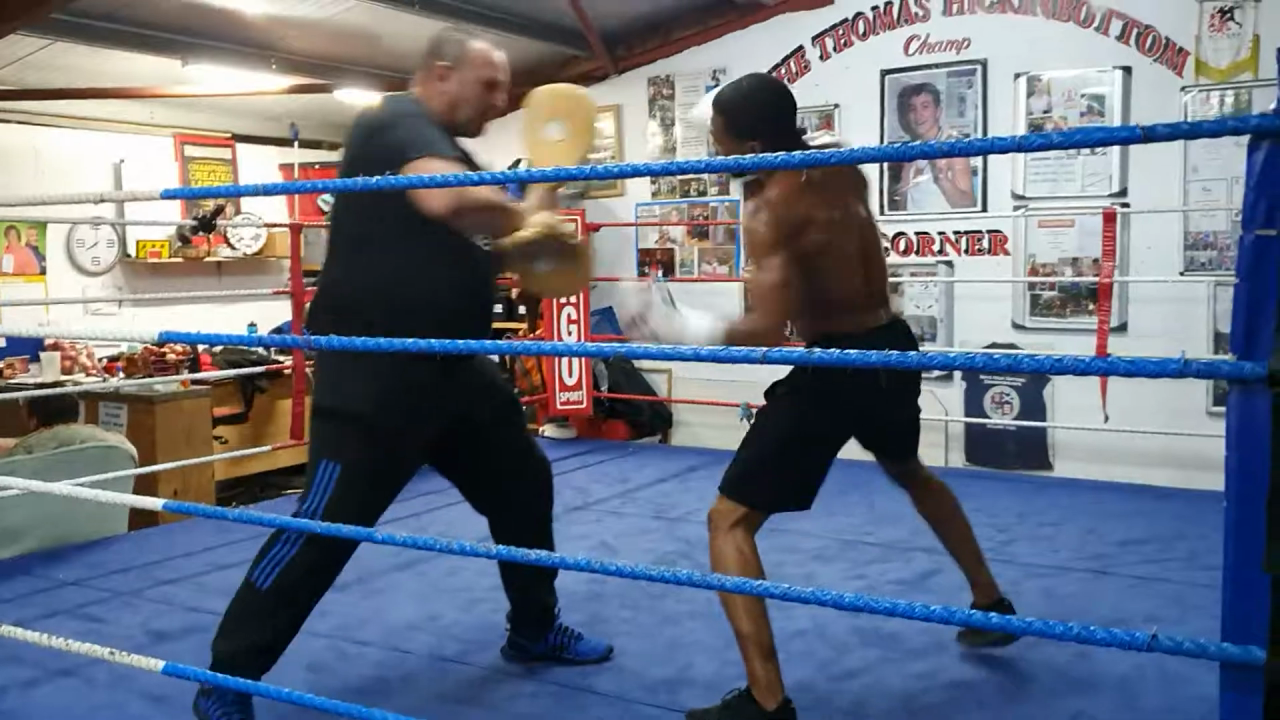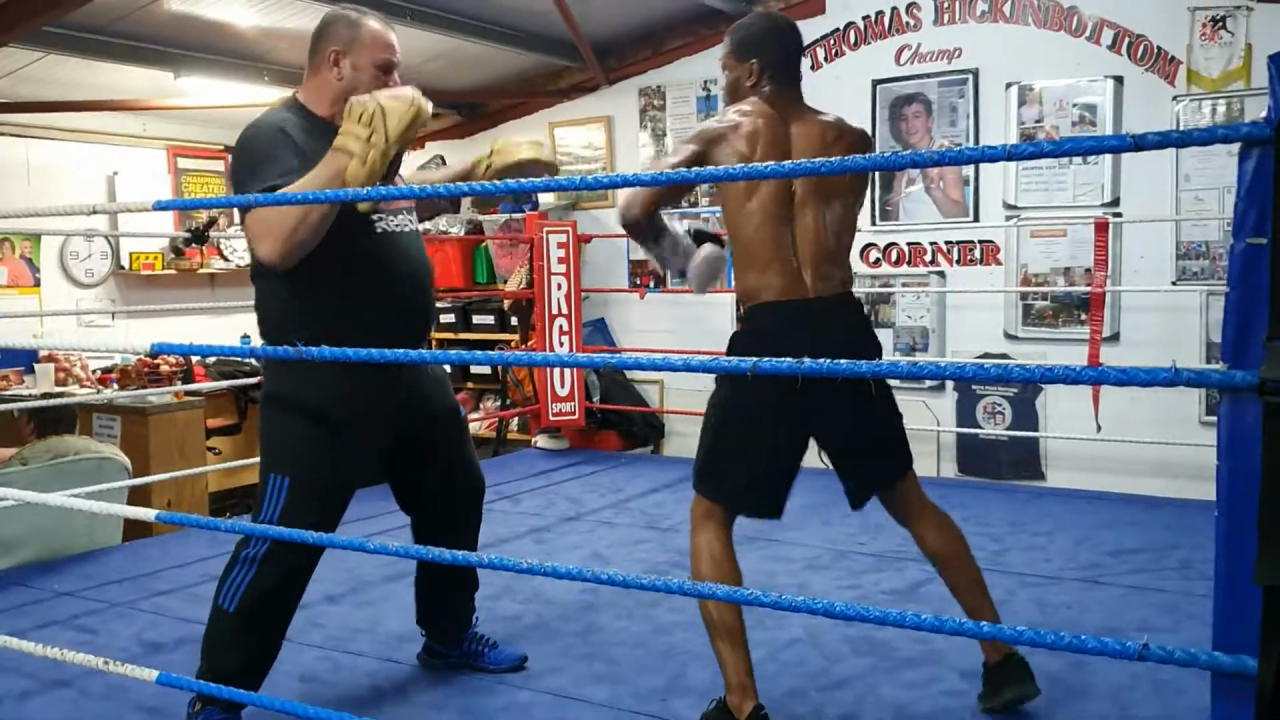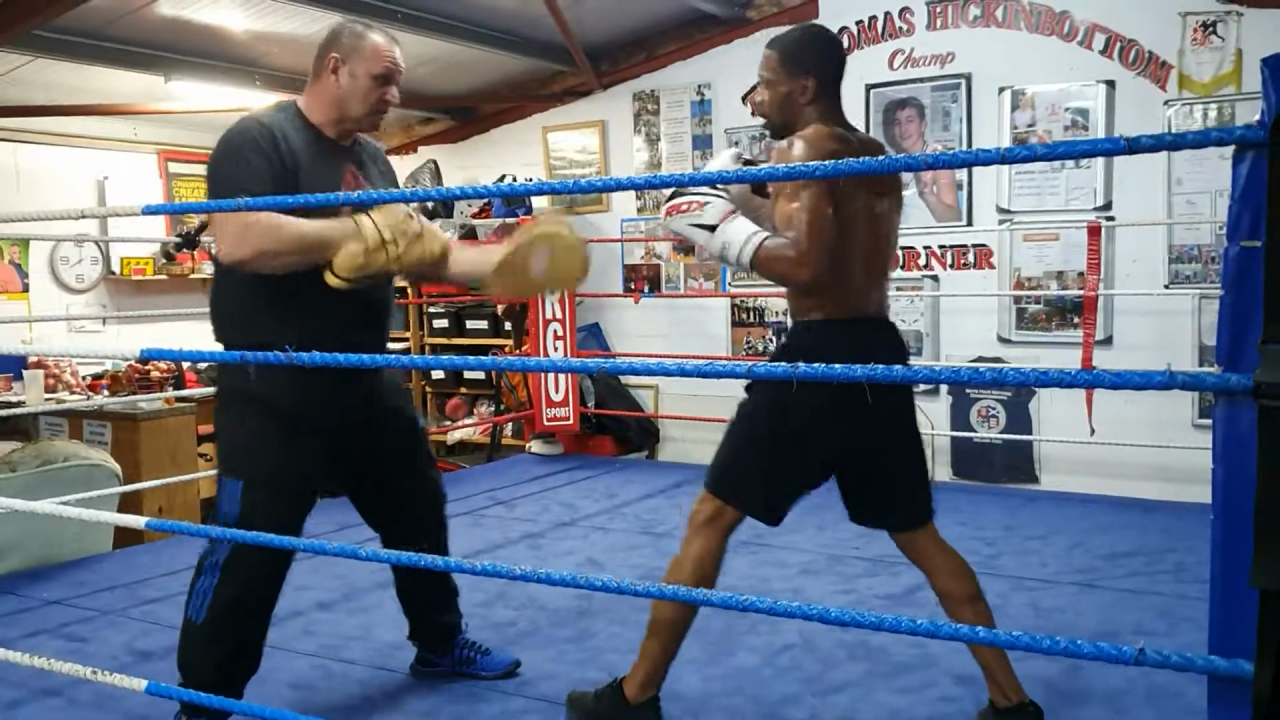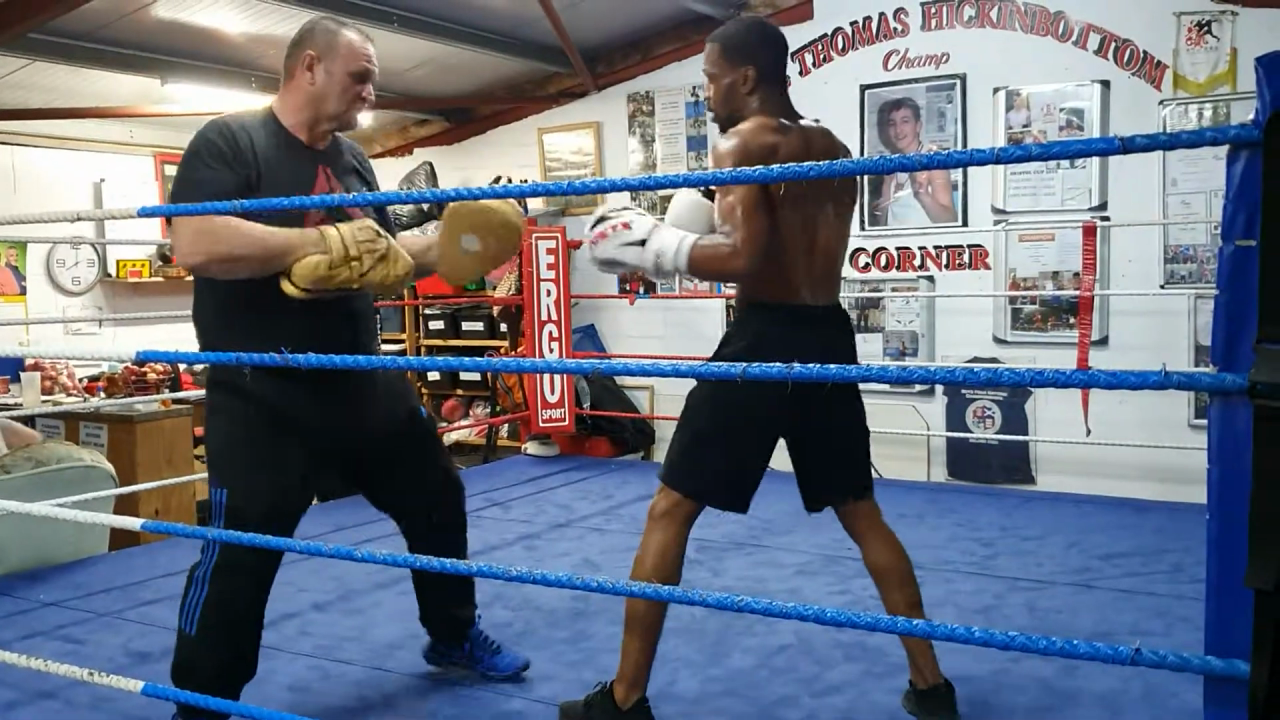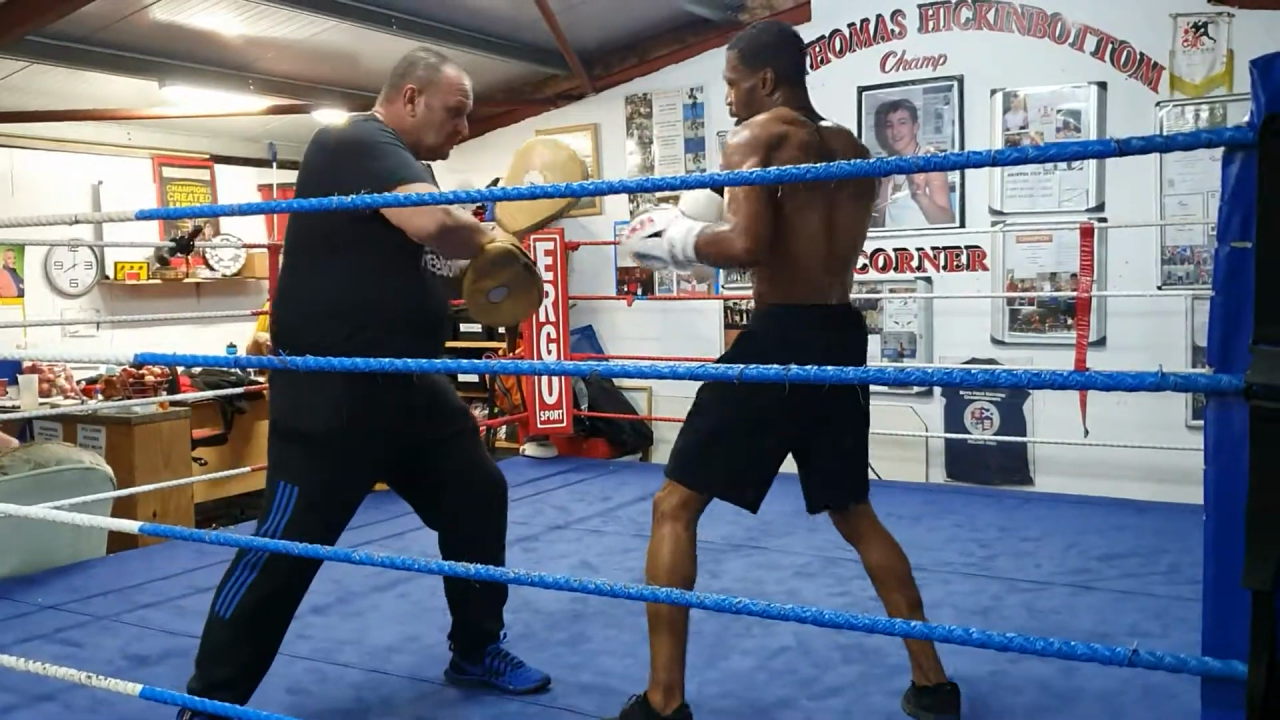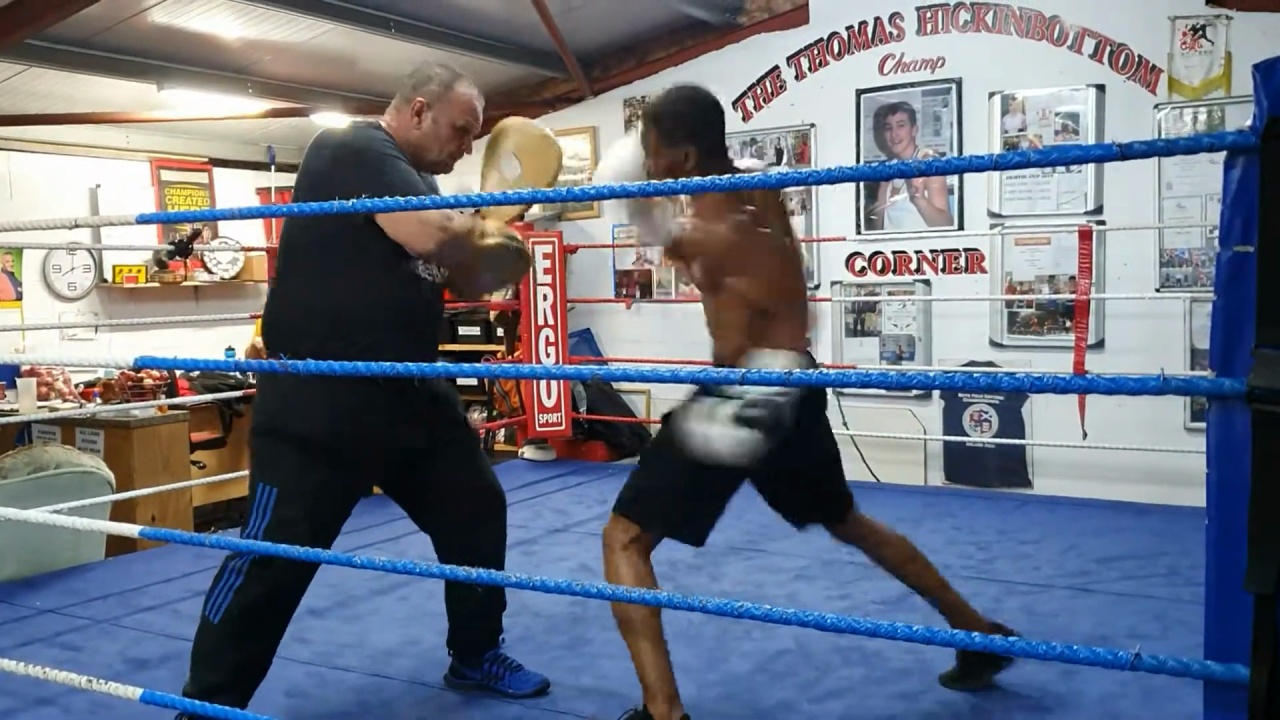
dt=0.5s
person 1, frame 1
left shoulder: (460, 158)
right shoulder: (402, 122)
right elbow: (444, 198)
left wrist: (543, 204)
right wrist: (517, 212)
left hip: (458, 366)
right hip: (374, 371)
left knee: (525, 486)
right knee: (326, 527)
left ankle: (535, 629)
person 1, frame 2
left shoulder: (369, 127)
right shoulder: (273, 137)
right elbow: (275, 242)
left wrist: (478, 170)
right wrist: (353, 155)
left hip: (407, 369)
right hip: (321, 382)
left knee: (455, 498)
right knee: (282, 541)
left ankle: (448, 636)
person 1, frame 3
left shoulder: (372, 160)
right shoulder: (259, 137)
left elbow: (420, 256)
right elbow: (235, 240)
left wrist: (504, 263)
right wrist: (360, 235)
left hip: (363, 382)
right hip: (270, 389)
left knee: (417, 513)
right knee: (248, 547)
left ankle: (440, 644)
person 1, frame 4
left shoulder: (351, 160)
right shoulder: (229, 141)
left elbow: (391, 258)
right elbow: (194, 245)
left wrist: (450, 248)
right wrist: (322, 245)
left hip: (360, 381)
right hip: (259, 394)
left knee: (436, 497)
right knee: (240, 553)
left ankle: (454, 634)
person 1, frame 5
left shoulder: (406, 163)
right shoulder: (353, 144)
left elbow: (436, 258)
right elbow: (435, 224)
right wrist: (487, 239)
left hip: (411, 386)
right hip: (333, 389)
left knee: (480, 500)
right knee: (288, 546)
left ankle: (476, 651)
person 1, frame 6
left shoulder: (413, 175)
right shoulder: (353, 150)
left elbow: (457, 276)
right elbow: (432, 236)
left wrist: (493, 225)
right wrist: (483, 234)
left hip: (405, 389)
right hip: (319, 394)
left knee: (478, 508)
right knee: (277, 551)
left ankle: (476, 655)
person 2, frame 1
left shoulder: (781, 204)
right shoulder: (838, 169)
left elbow: (762, 330)
left wrist: (668, 320)
left hip: (838, 369)
right hip: (890, 353)
left knee: (728, 522)
right knee: (910, 474)
right ankle: (990, 605)
person 2, frame 2
left shoulder: (721, 136)
right shoulder: (851, 141)
left elbow: (635, 211)
left wrist: (677, 250)
left hip: (768, 345)
right hip: (842, 332)
left knee: (710, 519)
right knee: (909, 502)
right ankle: (1003, 661)
person 2, frame 3
left shoulder: (805, 150)
right shoulder: (876, 159)
left elbow: (804, 266)
left wrist: (722, 231)
right wrist: (756, 209)
left hip: (819, 357)
right hip: (879, 354)
left knee: (708, 521)
right knee: (919, 536)
person 2, frame 4
left shoulder: (743, 144)
right shoulder: (834, 151)
left elbow: (744, 261)
left wrist: (649, 243)
right wrist: (704, 232)
left hip: (766, 342)
right hip: (829, 340)
left knee: (670, 513)
right knee: (861, 513)
person 2, frame 5
left shoulder: (757, 136)
right shoulder: (851, 149)
left elbow: (745, 245)
left wrist: (671, 236)
right wrist: (698, 226)
left hip: (779, 343)
right hip: (840, 339)
left knee: (675, 508)
right knee: (851, 512)
person 2, frame 6
left shoulder: (732, 225)
right shoulder: (734, 199)
left elbow: (789, 327)
right elbow: (686, 249)
left wrist: (761, 403)
left hip: (759, 403)
right hip: (781, 397)
left knee: (624, 539)
right knee: (849, 521)
right ankle: (980, 635)
